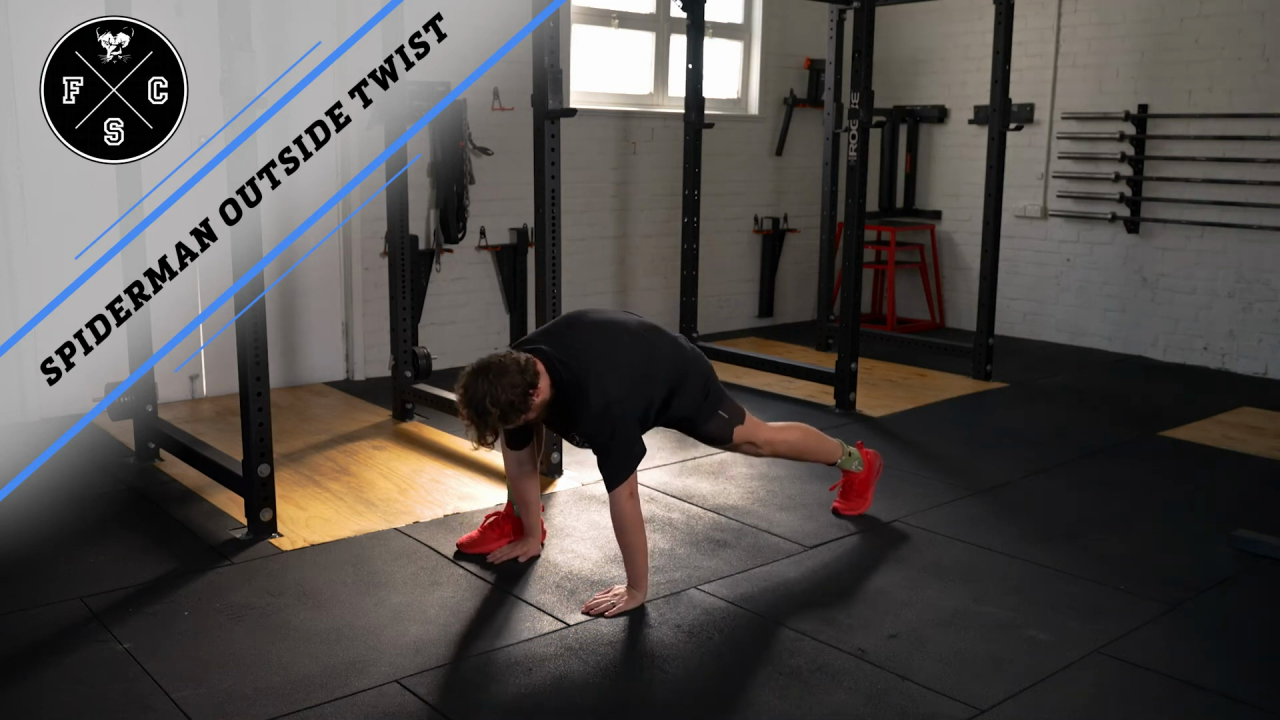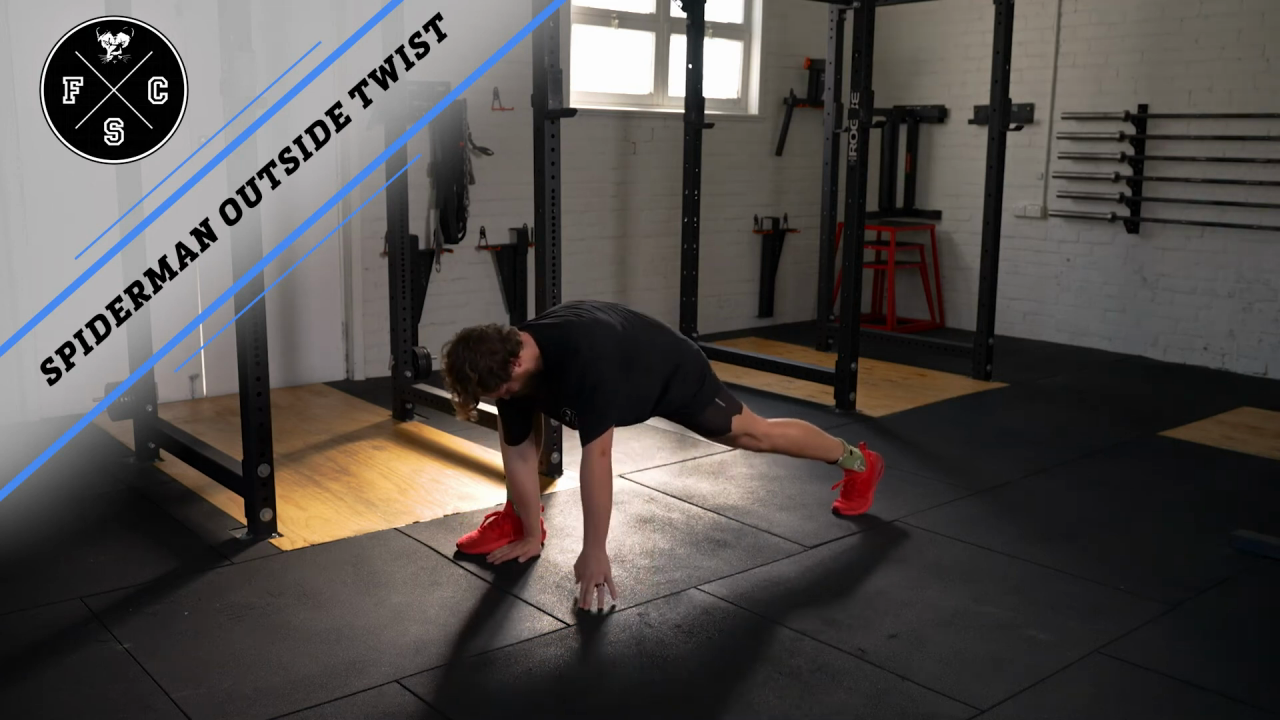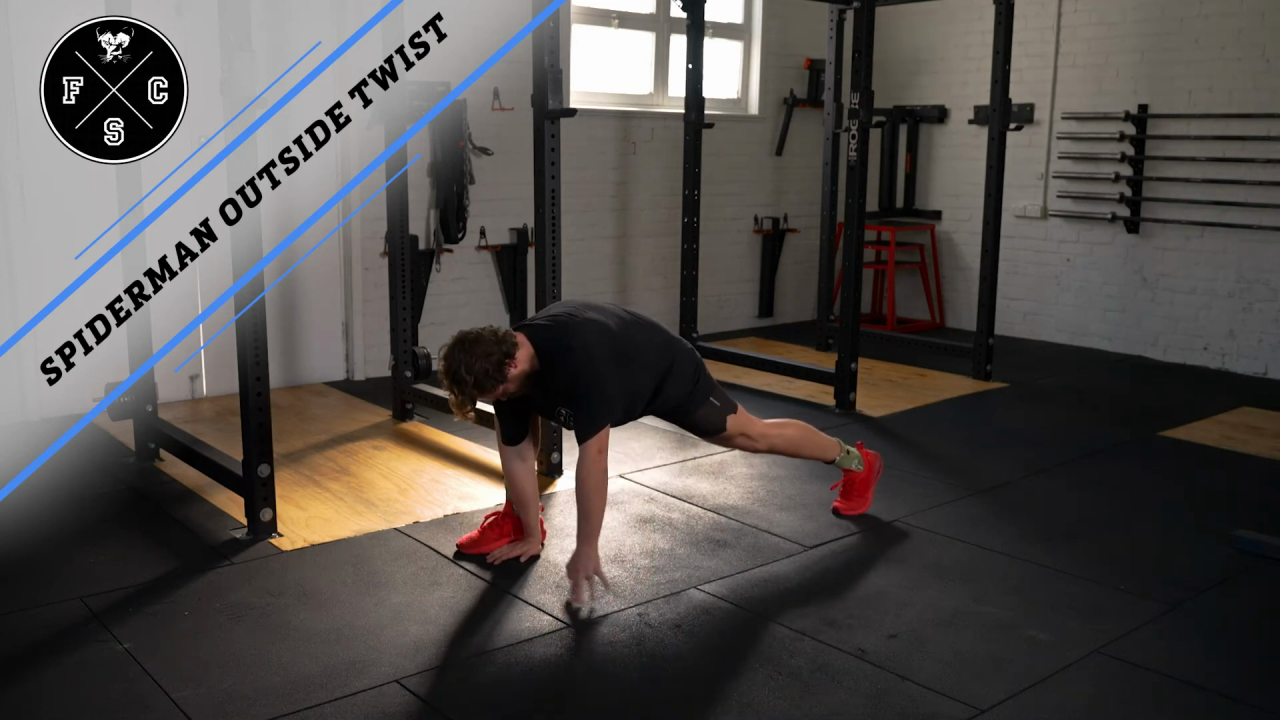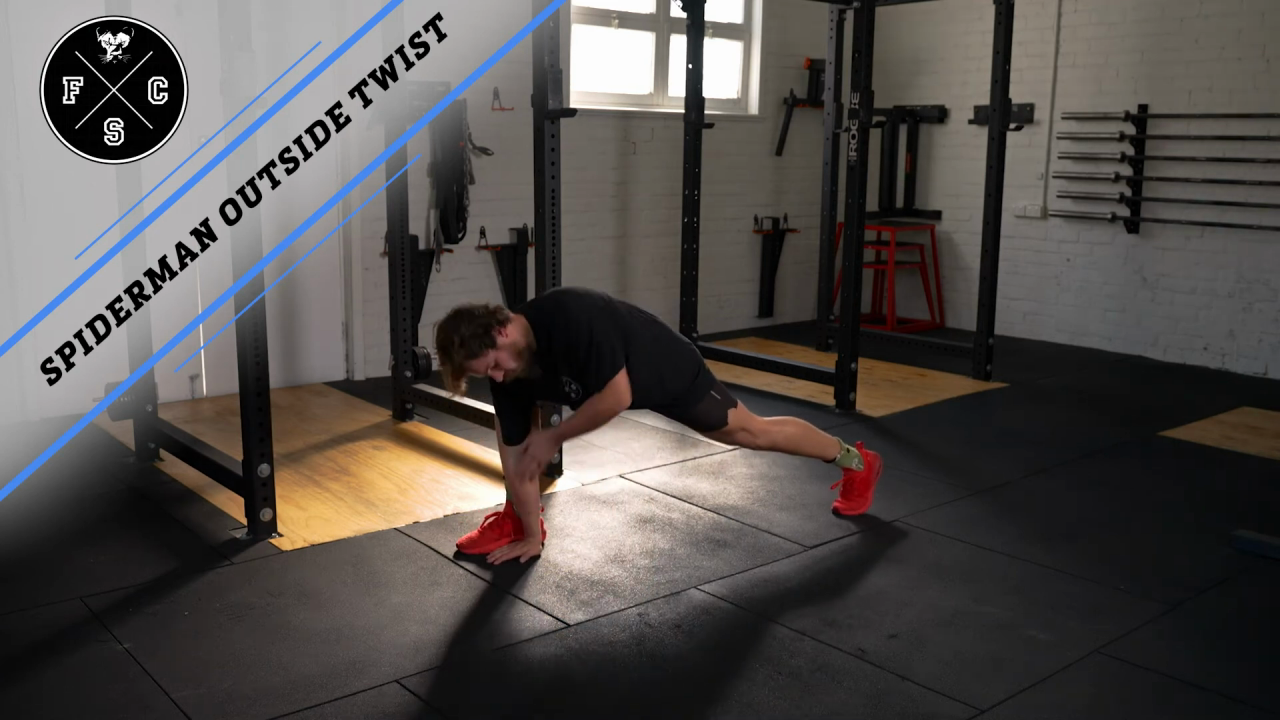
dt=0.5s
person 1, frame 1
left shoulder: (597, 401)
right shoulder: (514, 375)
left elbow: (624, 496)
right elbow: (519, 457)
left wrist: (637, 588)
right wrist: (530, 534)
left hip: (678, 378)
right hip: (620, 356)
left knee: (755, 438)
left ankle: (855, 462)
right ankle: (513, 518)
person 1, frame 2
left shoulder: (585, 358)
right shoulder: (510, 358)
left elbow: (596, 458)
right elbow: (519, 452)
left wrist: (594, 551)
right wrist: (530, 534)
left hip: (674, 372)
right hip: (627, 369)
left knee: (753, 433)
right knee: (520, 426)
left ankle: (856, 461)
right ankle: (515, 518)
person 1, frame 3
left shoulder: (578, 355)
right shoulder: (505, 366)
left elbow: (592, 456)
right elbow: (516, 451)
left wrist: (586, 549)
right wrist: (531, 534)
left hip: (669, 374)
right hip: (622, 379)
left knee: (749, 433)
right knee: (519, 427)
left ankle: (855, 461)
right ankle: (515, 518)
person 1, frame 4
left shoulder: (572, 318)
right shoulder: (505, 365)
left elbow: (616, 399)
right elbow: (518, 450)
left wrist: (554, 438)
right wrist: (529, 534)
left hip: (670, 371)
right hip: (609, 385)
left knee: (749, 430)
right knee: (517, 418)
left ankle: (854, 459)
right ankle: (516, 515)
